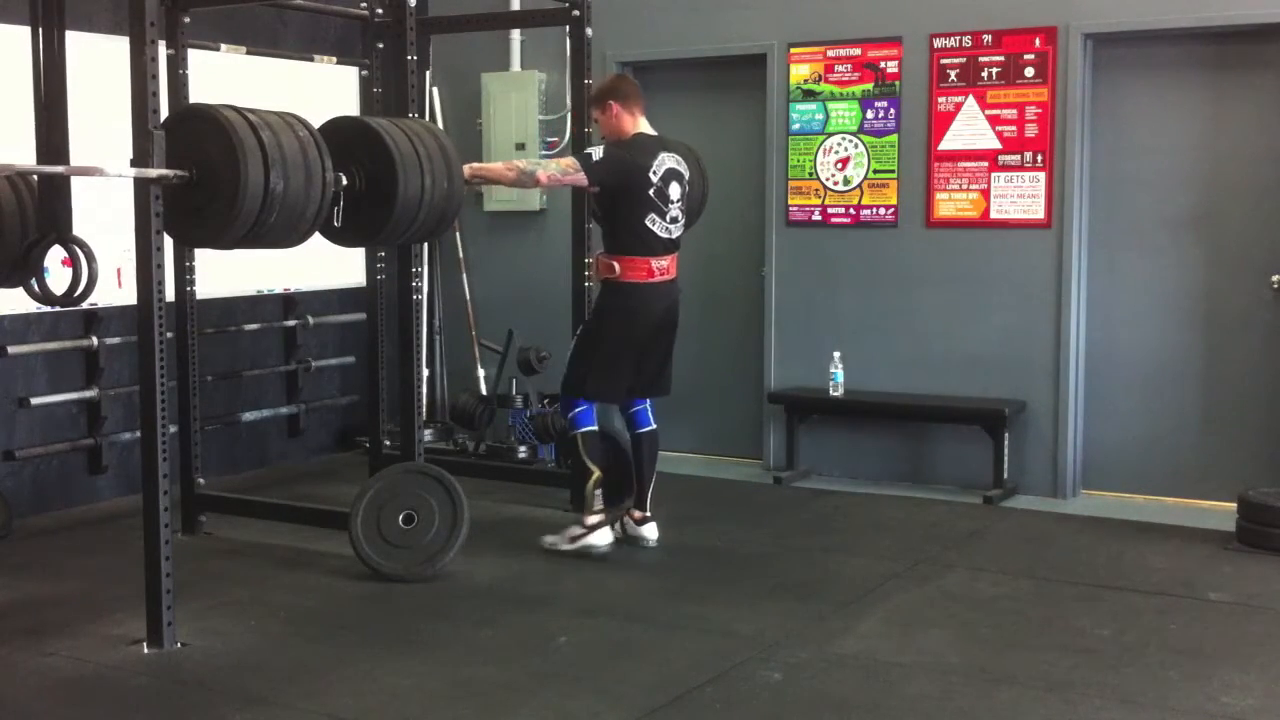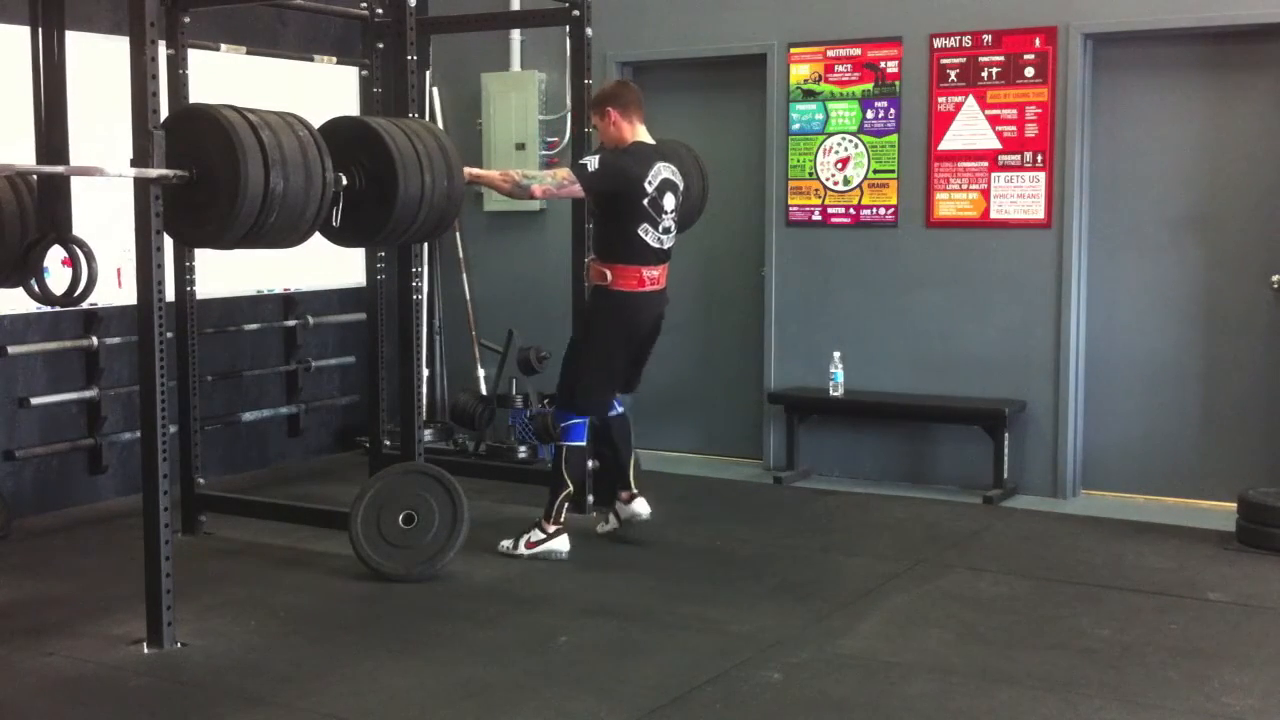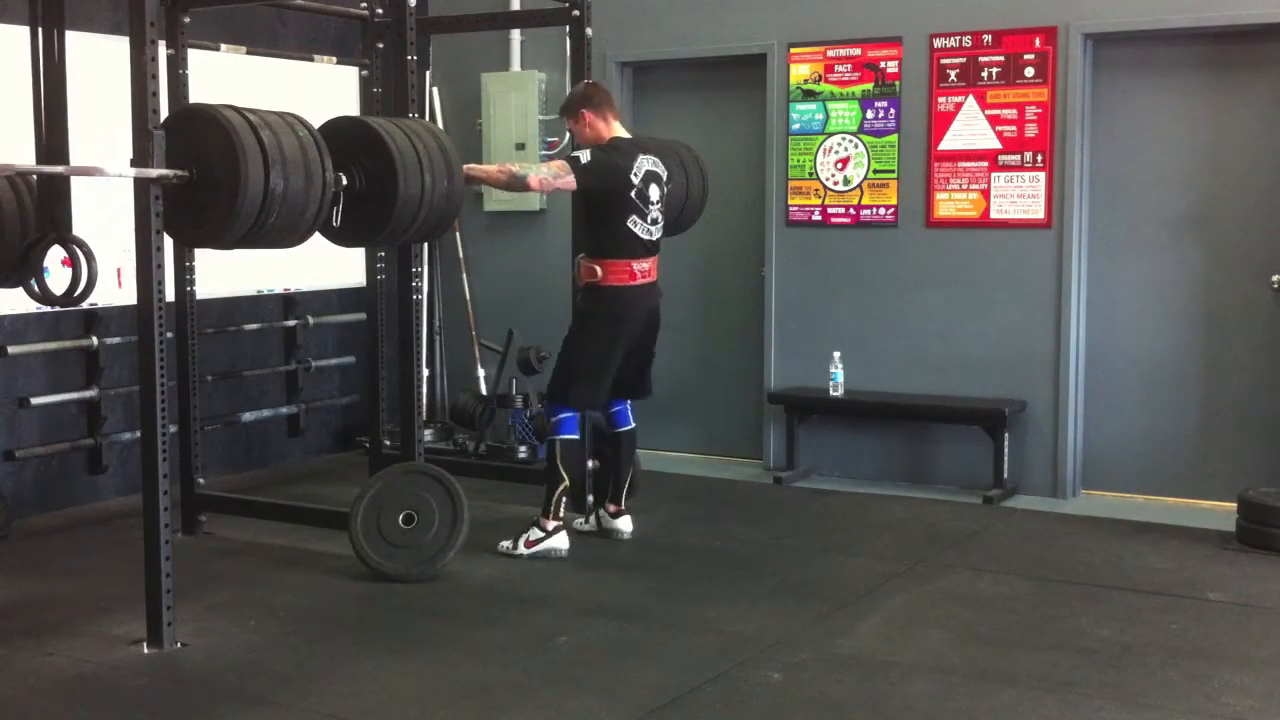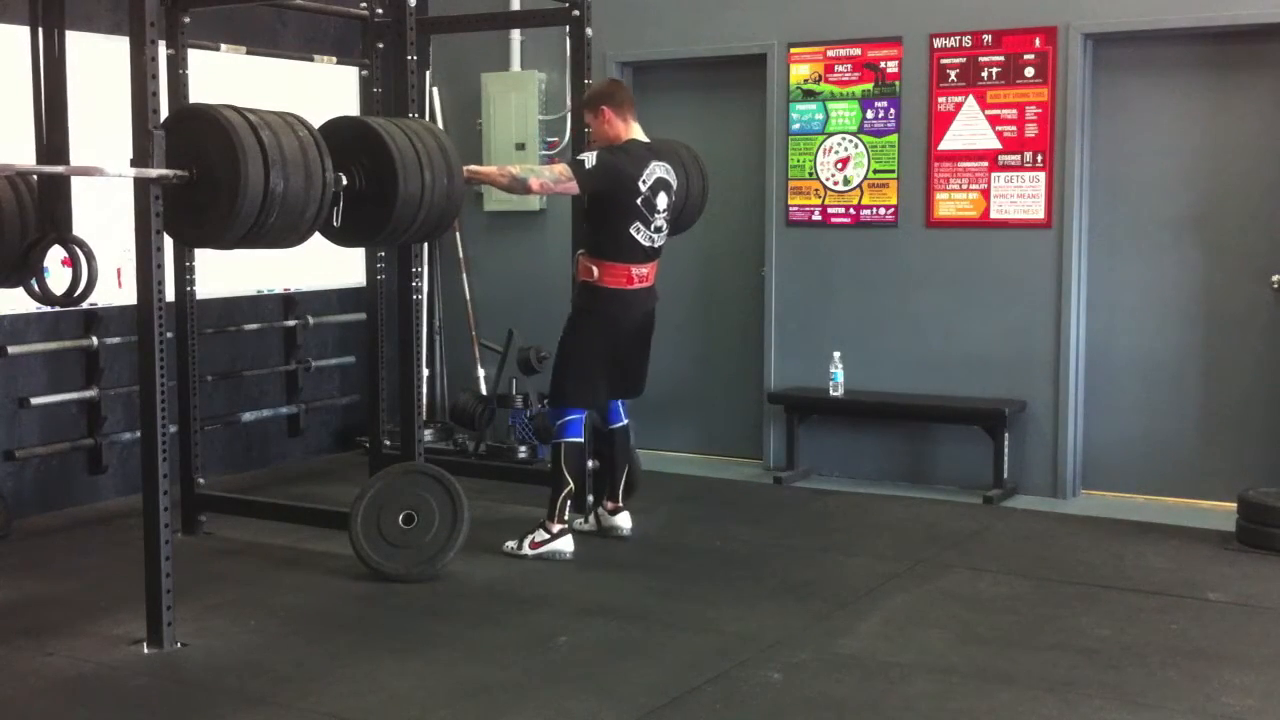
dt=0.3s
person 1, frame 1
left shoulder: (620, 157)
right shoulder: (675, 155)
left elbow: (543, 172)
left wrist: (473, 170)
left hip: (628, 295)
right hip: (663, 294)
left knee: (580, 398)
right knee: (637, 402)
left ankle: (593, 520)
right ankle: (639, 517)
person 1, frame 2
left shoulder: (617, 166)
right shoulder: (668, 166)
left elbow: (538, 186)
left wrist: (472, 174)
left hip: (617, 302)
right hip: (651, 301)
left knee: (573, 409)
right knee: (602, 396)
left ankle: (551, 530)
right ankle: (628, 497)
person 1, frame 3
left shoulder: (603, 160)
right shoulder: (650, 157)
left elbow: (533, 177)
left wrist: (468, 171)
left hip: (610, 299)
right hip: (644, 296)
left knee: (564, 404)
right knee: (618, 401)
left ankle: (549, 527)
right ankle: (615, 511)
person 1, frame 4
left shoulder: (612, 163)
right shoulder: (660, 164)
left elbow: (536, 180)
left wrist: (469, 171)
left hip: (604, 300)
right hip: (640, 298)
left knee: (569, 407)
right knee: (610, 401)
left ankle: (555, 529)
right ankle: (613, 508)
